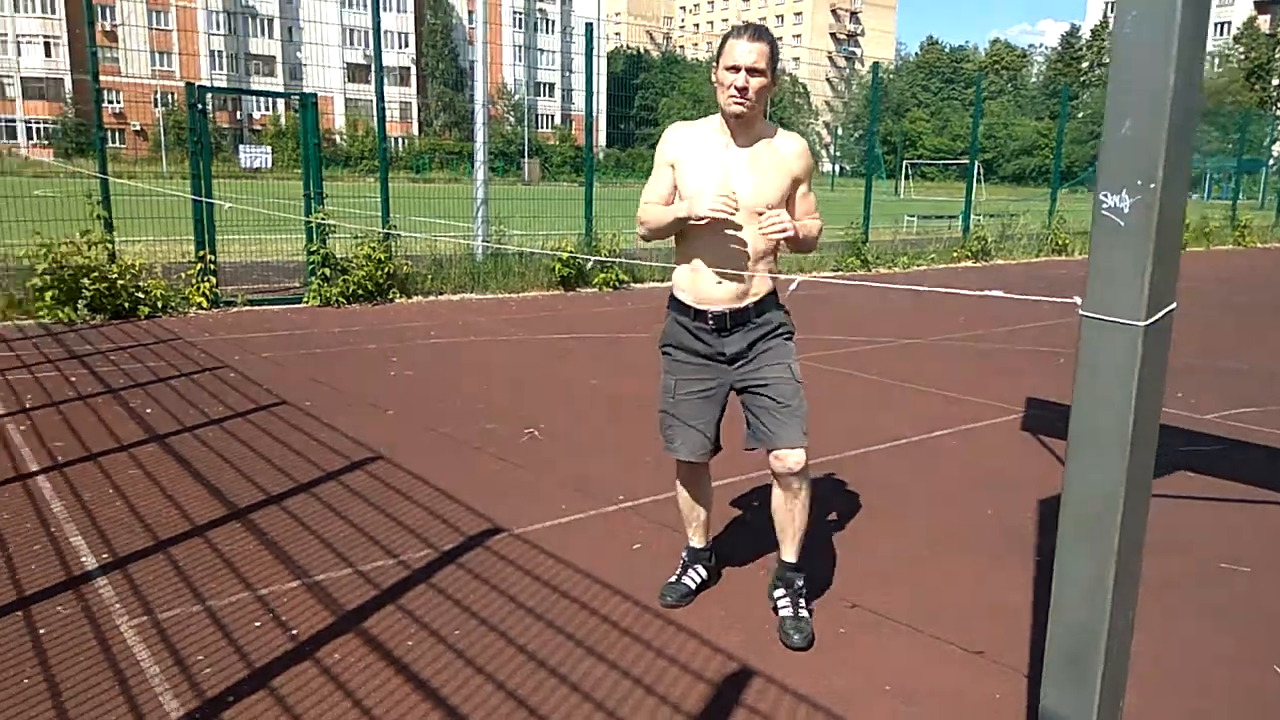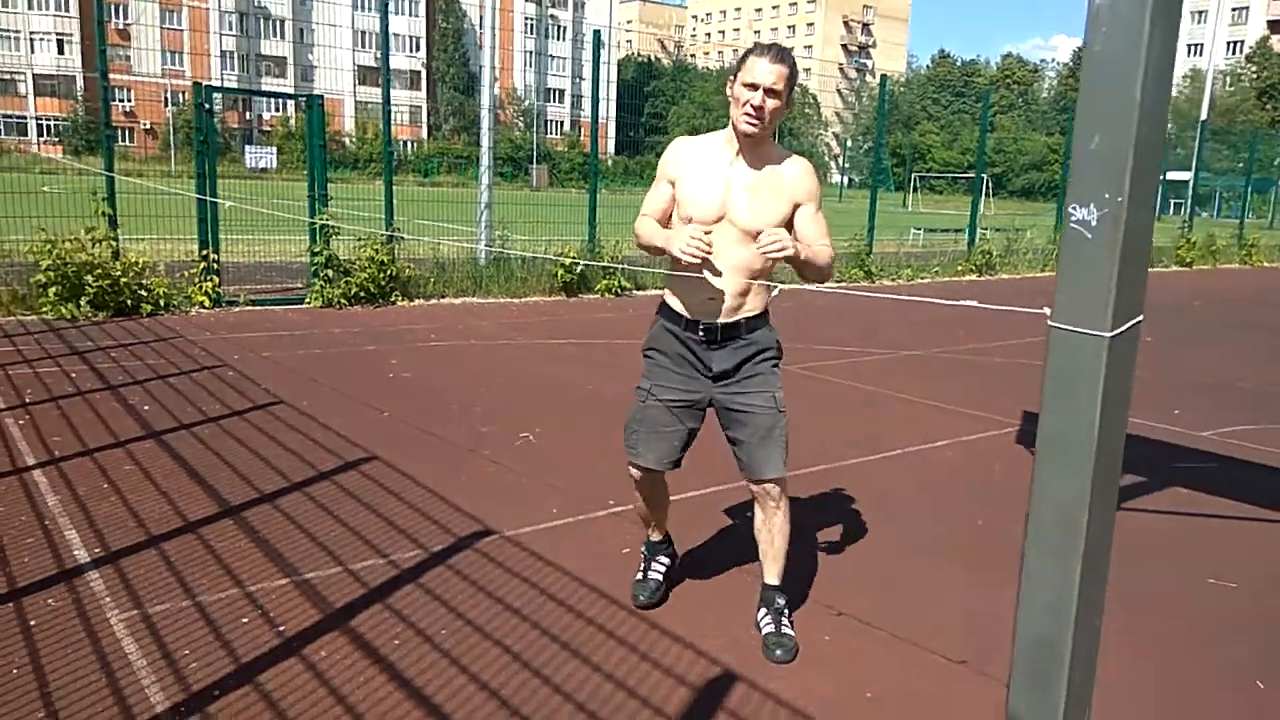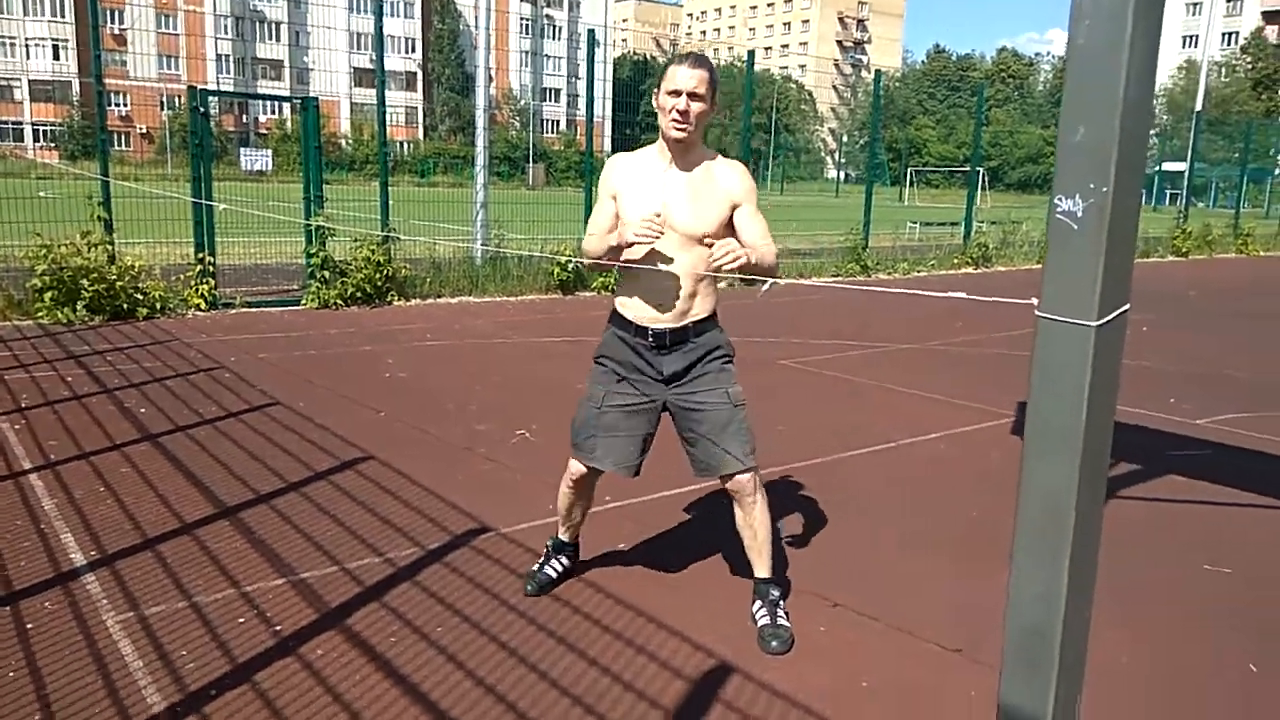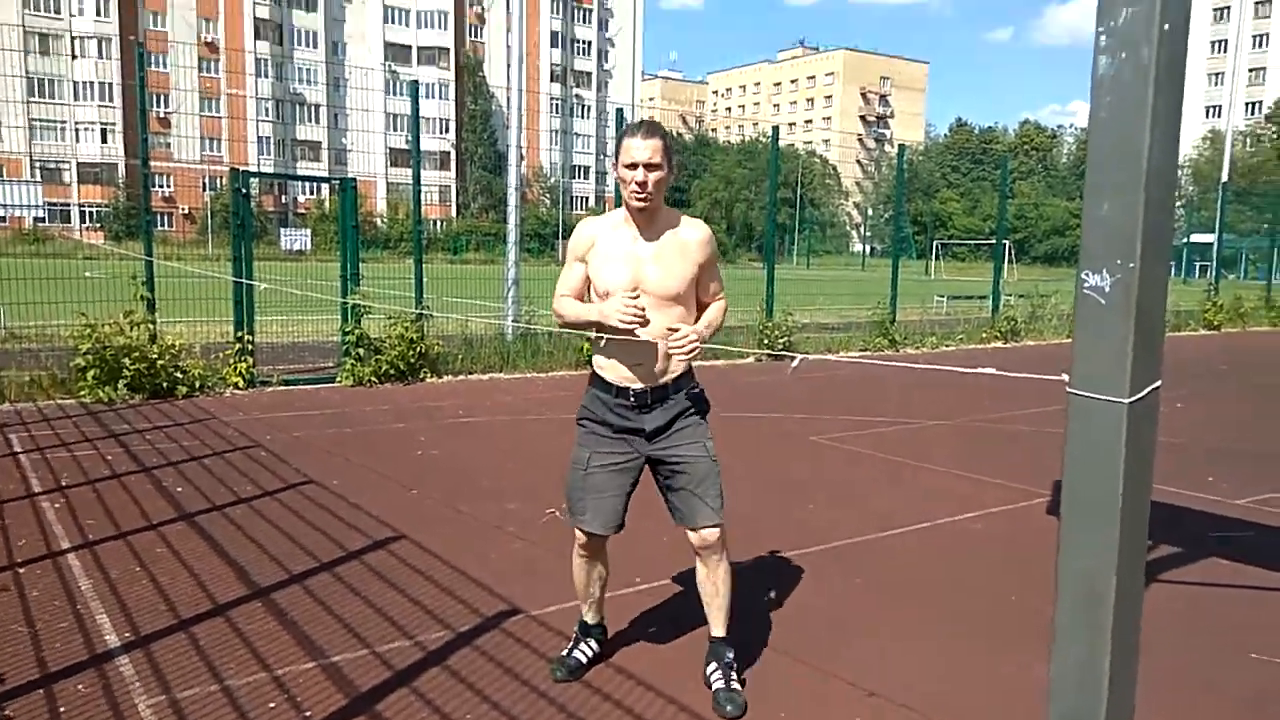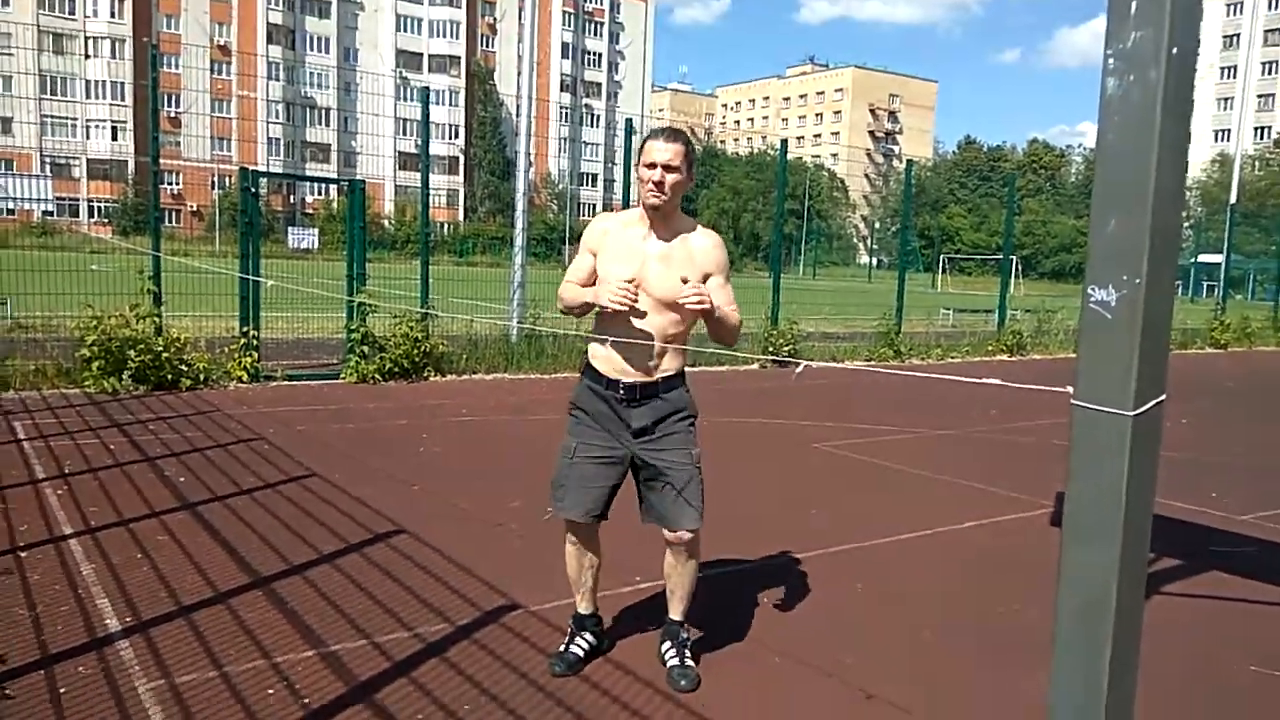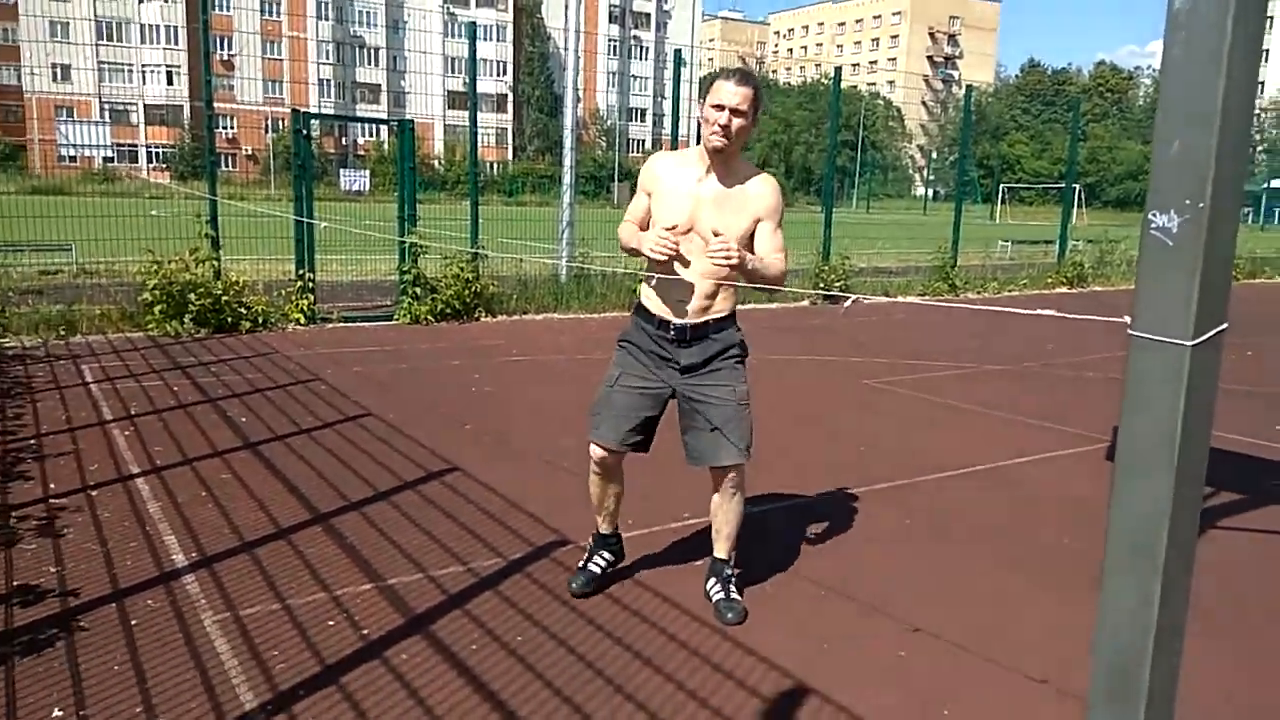
dt=0.3s
person 1, frame 1
left shoulder: (792, 151)
right shoulder: (679, 139)
left elbow: (811, 230)
right elbow: (644, 224)
left wrist: (795, 229)
right wrist: (686, 208)
left hip: (761, 327)
right hip: (689, 327)
left knee: (789, 461)
right knee: (689, 459)
left ankle: (789, 581)
right ankle: (700, 558)
person 1, frame 2
left shoulder: (797, 175)
right shoulder: (683, 153)
left elbow: (824, 264)
right elbow: (643, 225)
left wrist: (797, 251)
right wrist: (668, 239)
left hip: (749, 345)
right hip: (676, 337)
left knee: (768, 484)
right knee: (643, 465)
left ankle: (773, 601)
right ankle: (659, 551)
person 1, frame 3
left shoulder: (732, 178)
right shoulder: (621, 169)
left elbow: (768, 262)
right elbow: (588, 251)
left wrist: (742, 257)
right wrist: (617, 240)
left hip: (698, 350)
right hip: (624, 345)
left knee: (739, 477)
right knee: (579, 470)
left ankle: (767, 592)
right ankle: (564, 549)
person 1, frame 4
left shoulder: (696, 236)
right shoulder: (589, 234)
left elbow: (716, 301)
right elbow: (564, 306)
left wrist: (701, 331)
right wrist: (600, 312)
left hip: (676, 404)
right hip: (607, 404)
left knee: (708, 536)
right knee: (589, 534)
left ankle: (722, 654)
right ankle: (590, 631)
person 1, frame 5
left shoulder: (705, 245)
right shoulder: (603, 229)
left elbow: (732, 335)
right elbow: (565, 297)
left wrist: (709, 307)
right wrist: (593, 295)
left hip: (665, 404)
right hip: (597, 397)
left knee: (681, 534)
right knee: (576, 523)
left ankle: (675, 636)
right ankle: (587, 627)
person 1, frame 6
left shoulder: (763, 190)
right shoulder: (660, 168)
left elbow: (778, 274)
right elbow: (626, 231)
left wrist: (745, 263)
right wrist: (641, 241)
left hip: (715, 345)
right hip: (648, 337)
left knee: (728, 470)
right knee: (603, 451)
left ankle: (720, 572)
right ankle: (605, 545)
